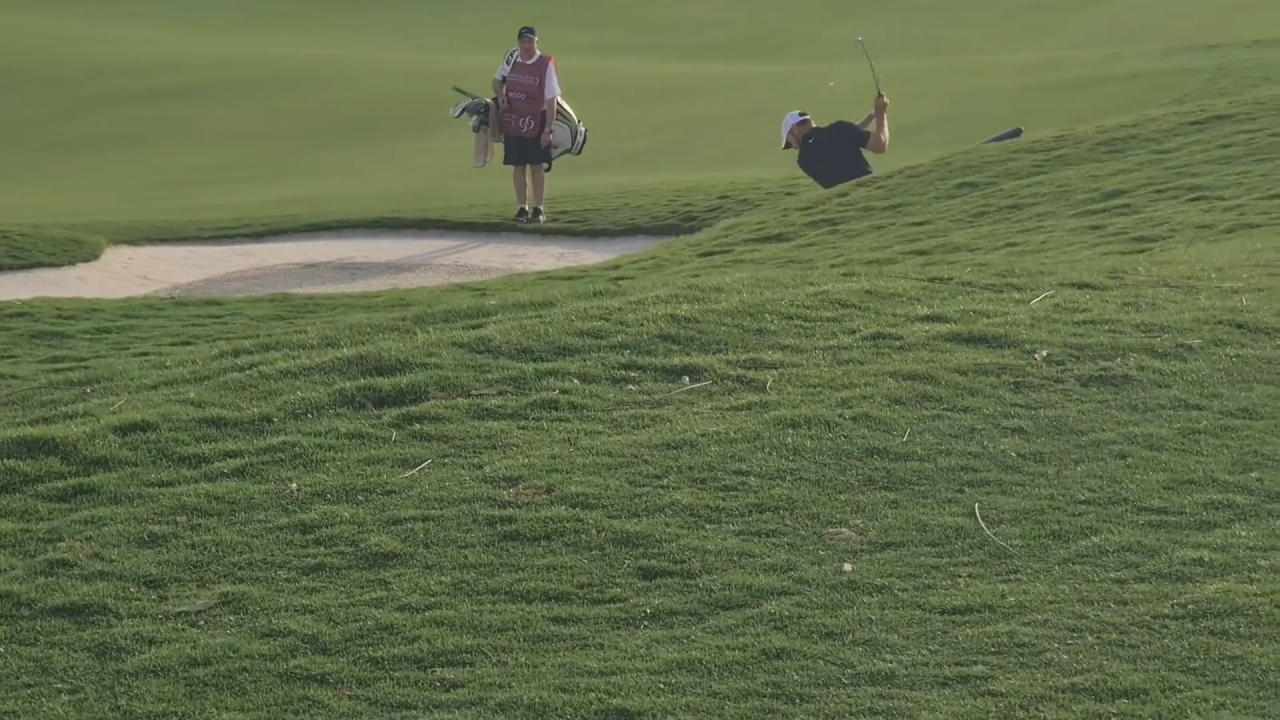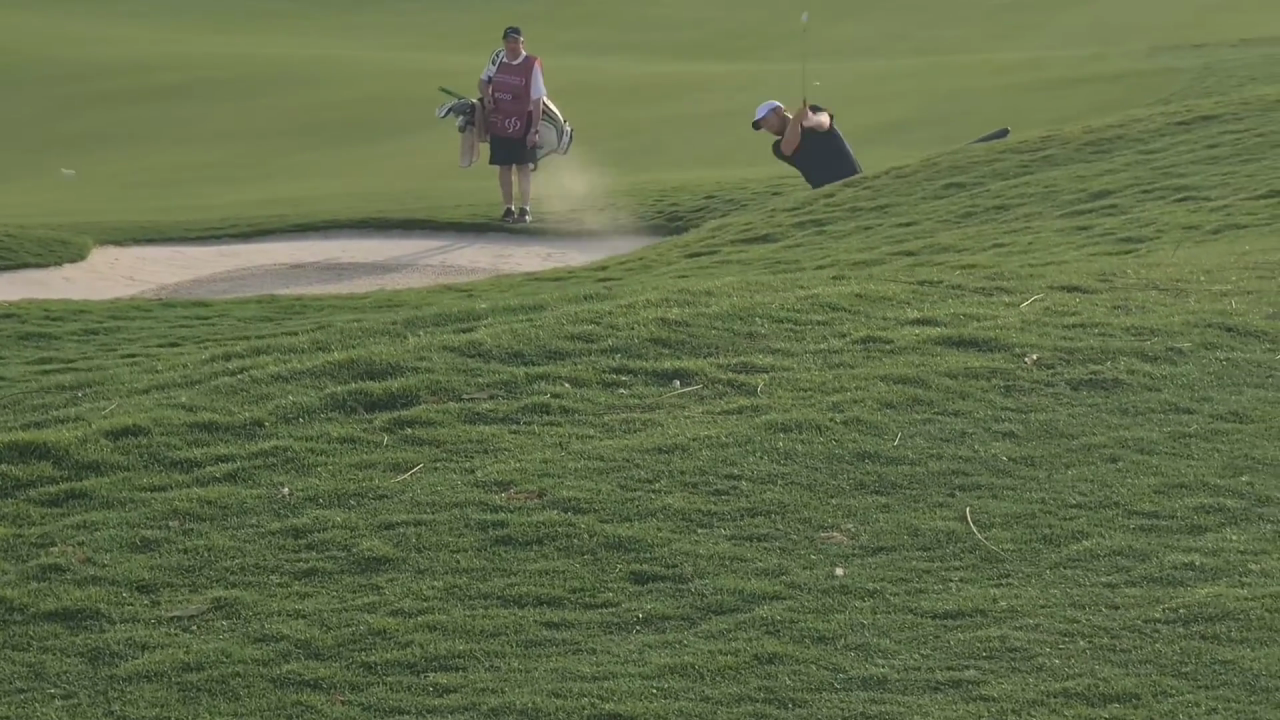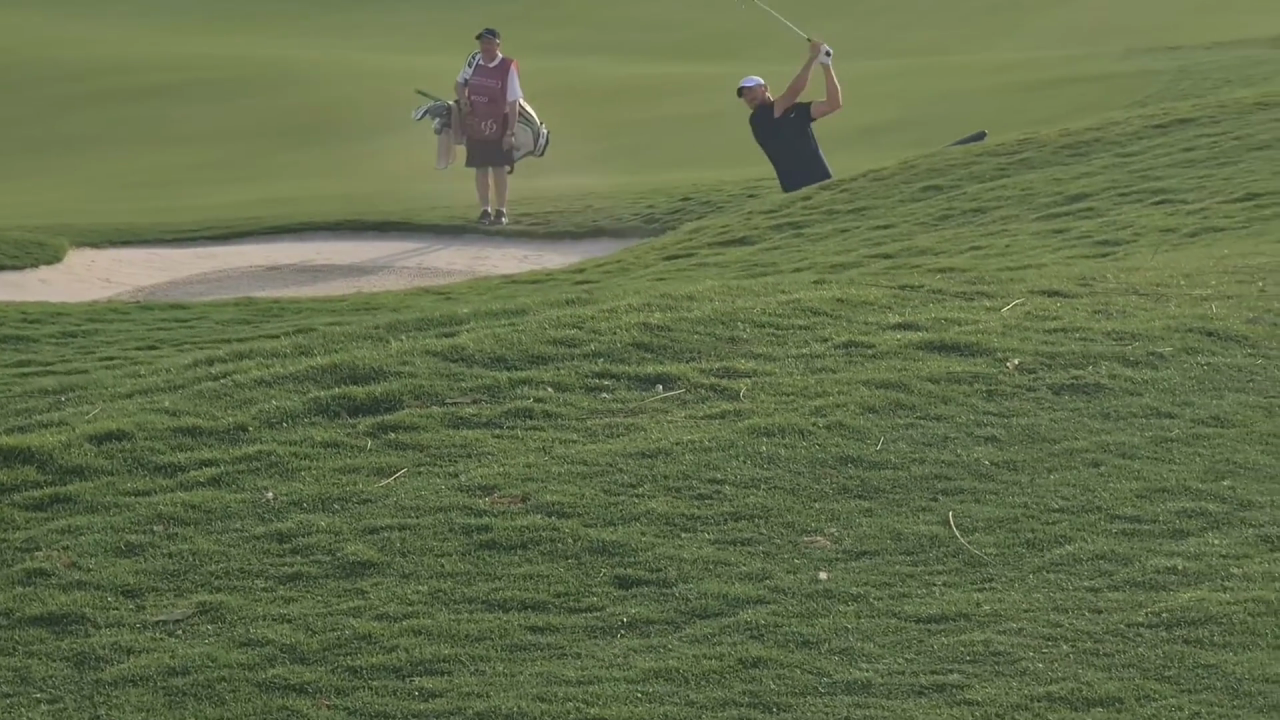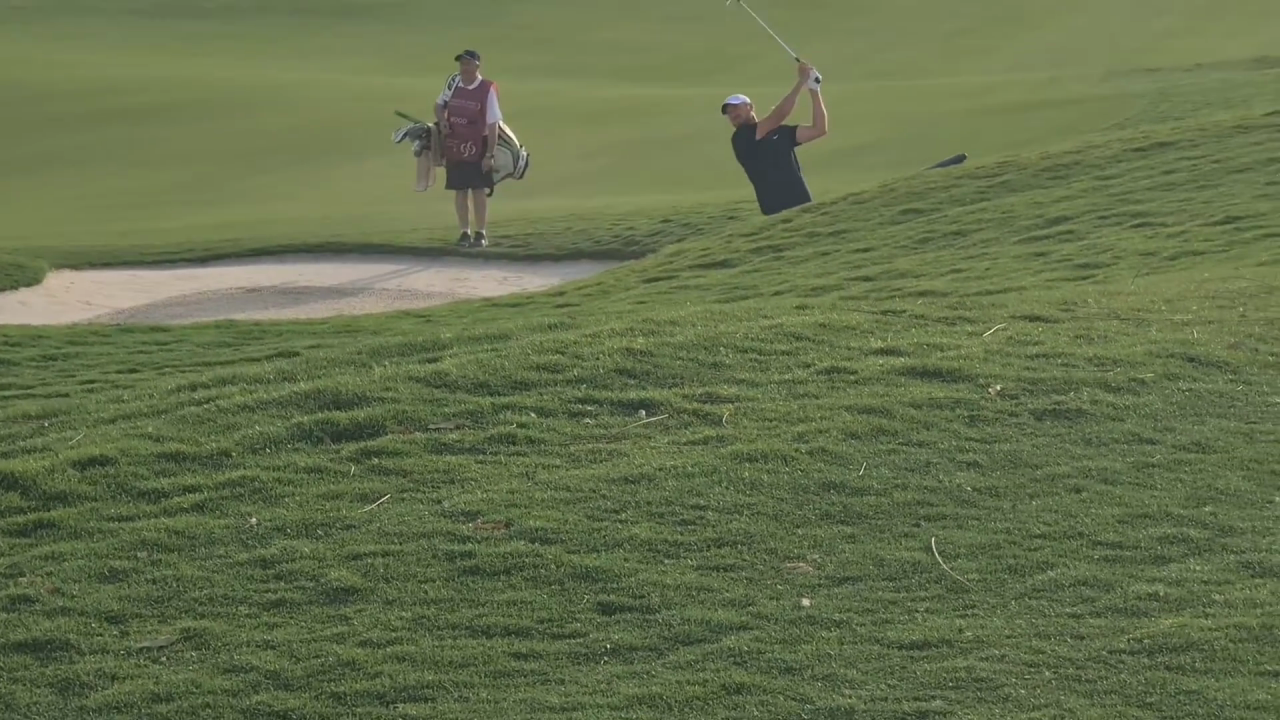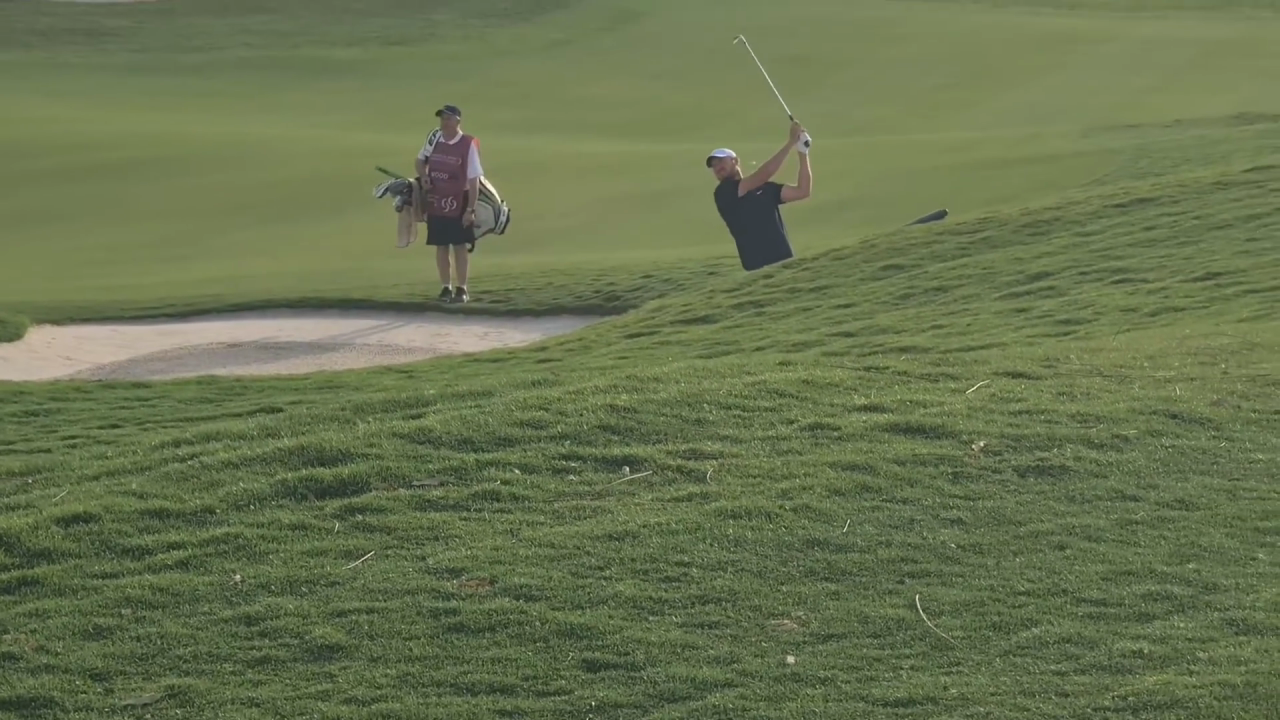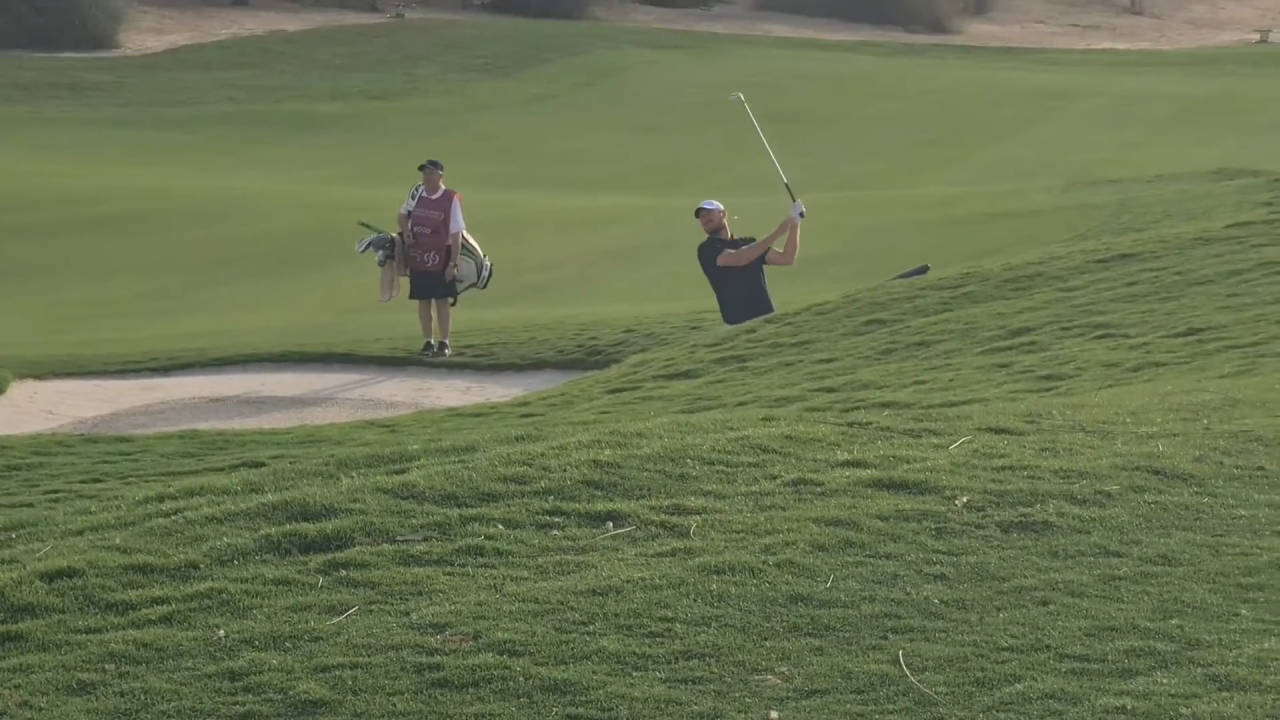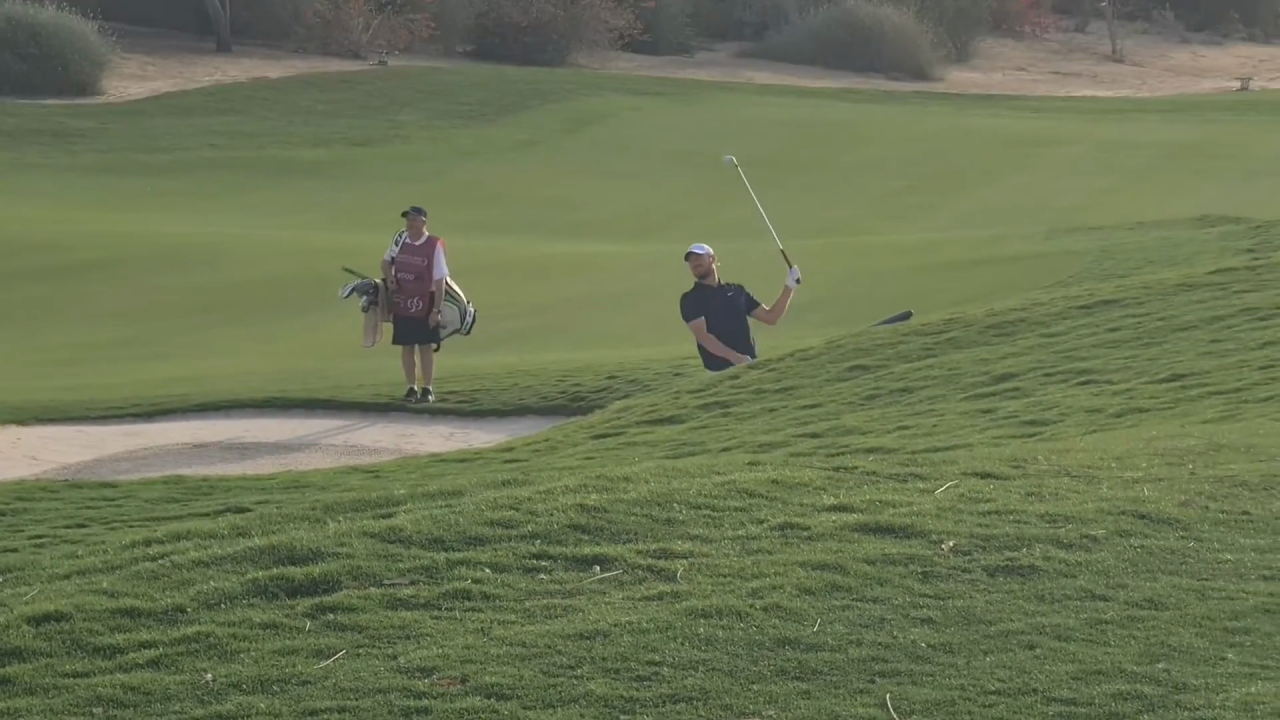
dt=0.3s
person 1, frame 1
left shoulder: (546, 64)
right shoulder: (512, 58)
left elbow: (551, 99)
right elbow: (498, 80)
left wrist: (548, 129)
right wrist: (500, 95)
left hip: (535, 122)
right hip: (512, 121)
left knee: (537, 167)
right knee: (518, 166)
left ankle: (539, 209)
right ankle: (522, 208)
person 1, frame 2
left shoulder: (532, 64)
right shoulder: (497, 58)
left elbow: (537, 99)
right elbow: (483, 80)
left wrist: (534, 129)
right wrist: (486, 96)
left hip: (521, 123)
right hip: (498, 122)
left knee: (523, 167)
right knee: (504, 167)
left ankle: (525, 209)
right ankle: (509, 208)
person 1, frame 3
left shoulder: (508, 67)
right shoulder: (474, 60)
left elbow: (513, 101)
right elbow: (460, 83)
left wrist: (510, 132)
right wrist: (462, 98)
left hip: (497, 125)
right hip: (474, 124)
left knee: (498, 169)
right knee: (480, 169)
left ankle: (501, 211)
right ankle: (485, 210)
person 1, frame 4
left shoulder: (487, 89)
right shoulder: (453, 82)
left elbow: (493, 124)
right elbow: (439, 104)
left wrist: (489, 154)
right wrist: (442, 120)
left hip: (476, 147)
right hip: (454, 146)
left knee: (478, 191)
right knee: (460, 191)
left ankle: (481, 233)
right ankle: (465, 232)
person 1, frame 5
left shoulder: (469, 144)
right shoulder: (434, 138)
left elbow: (474, 179)
right elbow: (420, 160)
left wrist: (470, 209)
right wrist: (423, 176)
left hip: (457, 203)
right hip: (435, 202)
left knee: (460, 247)
right knee: (441, 246)
left ankle: (462, 289)
right ankle: (446, 287)
person 1, frame 6
left shoulder: (451, 199)
right shoulder: (417, 192)
left elbow: (456, 233)
right elbow: (403, 215)
left wrist: (453, 263)
right wrist: (405, 230)
left hip: (440, 257)
right hip: (417, 256)
left knee: (442, 301)
right knee: (423, 301)
left ankle: (444, 343)
right ankle: (428, 342)
person 1, frame 7
left shoulder: (434, 245)
right shoulder: (400, 238)
left elbow: (439, 279)
right elbow: (387, 261)
left wrist: (436, 309)
right wrist: (389, 277)
left hip: (423, 303)
right hip: (401, 302)
left knee: (425, 347)
right knee: (406, 346)
left ankle: (427, 389)
right ankle: (411, 388)
